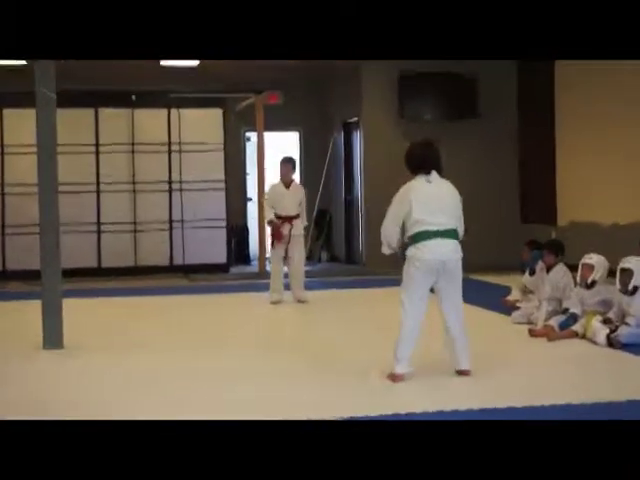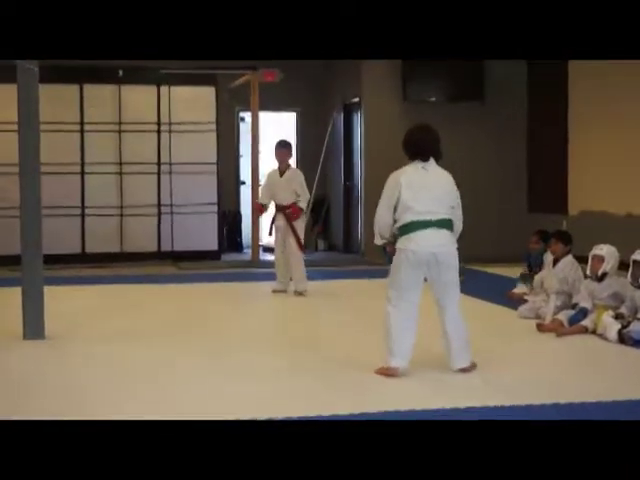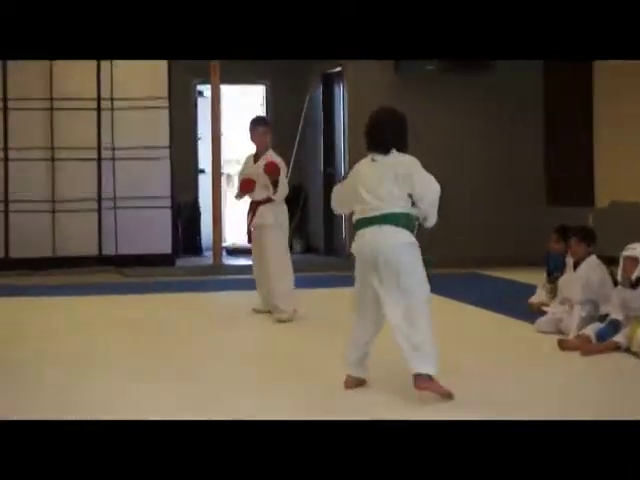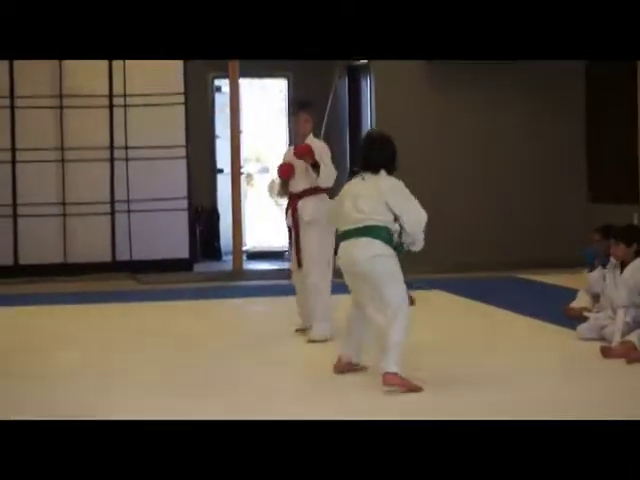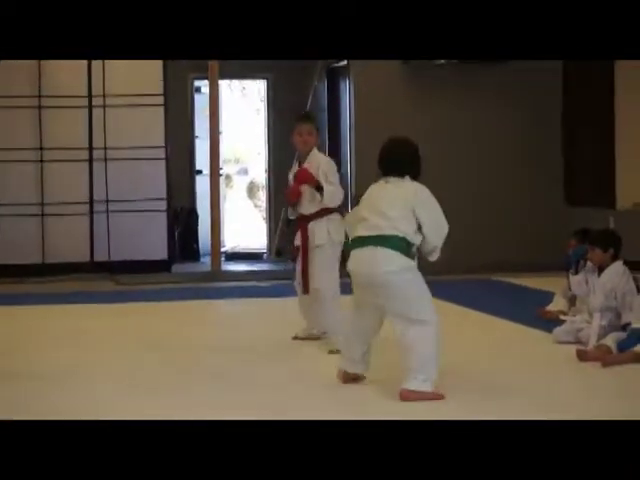
dt=0.7s
person 1, frame 1
left shoulder: (408, 191)
right shoulder: (450, 189)
left elbow: (390, 227)
right elbow: (459, 225)
left wrist: (394, 250)
left hip: (421, 253)
right hip: (451, 250)
left knee: (411, 310)
right knee: (453, 309)
left ankle: (400, 368)
right ankle: (462, 363)
person 1, frame 2
left shoulder: (399, 177)
right shoulder: (446, 177)
left elbow: (383, 215)
right elbow: (457, 217)
left wrist: (386, 240)
left hip: (412, 243)
right hip: (443, 242)
left knee: (400, 303)
right knee: (450, 302)
left ankle: (396, 362)
right ankle: (462, 359)
person 1, frame 3
left shoulder: (359, 169)
right shoulder: (406, 164)
left elbow: (338, 202)
right elbow: (429, 195)
right wrist: (425, 218)
left hip: (364, 240)
right hip: (397, 239)
left knee: (367, 309)
right knee: (414, 307)
left ankle: (354, 372)
right ankle: (424, 374)
person 1, frame 4
left shoulder: (350, 186)
right shoulder: (391, 185)
left elbow: (336, 218)
right elbow: (415, 220)
right wrist: (413, 241)
left hip: (347, 250)
right hip: (374, 250)
left knee: (363, 305)
right knee: (395, 309)
left ankle: (346, 357)
right ankle: (391, 371)
person 1, frame 5
left shoulder: (373, 191)
right shoulder: (418, 192)
left elbow: (352, 223)
right elbow: (437, 231)
right wrist: (428, 252)
left hip: (360, 259)
right hip: (392, 261)
left knee: (363, 315)
right knee: (423, 321)
left ankle: (350, 368)
right ankle: (416, 386)
person 2, frame 1
left shoulder: (299, 189)
right shoulder: (273, 189)
right elbow: (268, 208)
left wrist: (303, 226)
right wrist: (273, 225)
left hip: (296, 228)
right hip: (279, 227)
left knee: (297, 262)
right knee: (277, 262)
left ankle: (299, 293)
right ankle: (276, 294)
person 2, frame 2
left shoulder: (297, 174)
right shoulder: (271, 176)
left elbow: (305, 196)
right elbow: (266, 195)
left wrist: (299, 209)
right wrist: (261, 205)
left hip: (295, 216)
right hip: (279, 216)
left knee: (294, 250)
right knee: (279, 252)
left ankle: (300, 285)
right ankle: (282, 283)
person 2, frame 3
left shoulder: (275, 161)
right shoulder: (248, 161)
left elbow: (280, 194)
right elbow: (239, 193)
left wrist: (274, 180)
right wrist: (243, 189)
left hip: (272, 215)
right hip: (256, 215)
left knee: (276, 262)
right knee: (260, 261)
left ankle: (286, 307)
right ankle: (268, 302)
person 2, frame 4
left shoulder: (319, 146)
right shoulder: (290, 153)
left elbow: (328, 179)
right elbow: (284, 190)
left wrist: (313, 163)
right wrist: (283, 181)
left hip: (315, 209)
right hip: (296, 211)
left knee: (315, 270)
right knee: (300, 268)
left ankle: (321, 326)
right ankle: (310, 319)
person 2, frame 5
left shoulder: (324, 162)
right shoulder: (295, 169)
left elbow: (336, 197)
left wrist: (317, 185)
right wrist: (292, 203)
left hip: (327, 229)
right hip: (306, 230)
left knee: (323, 285)
right knee: (304, 284)
left ankle: (340, 337)
right ankle: (315, 326)
